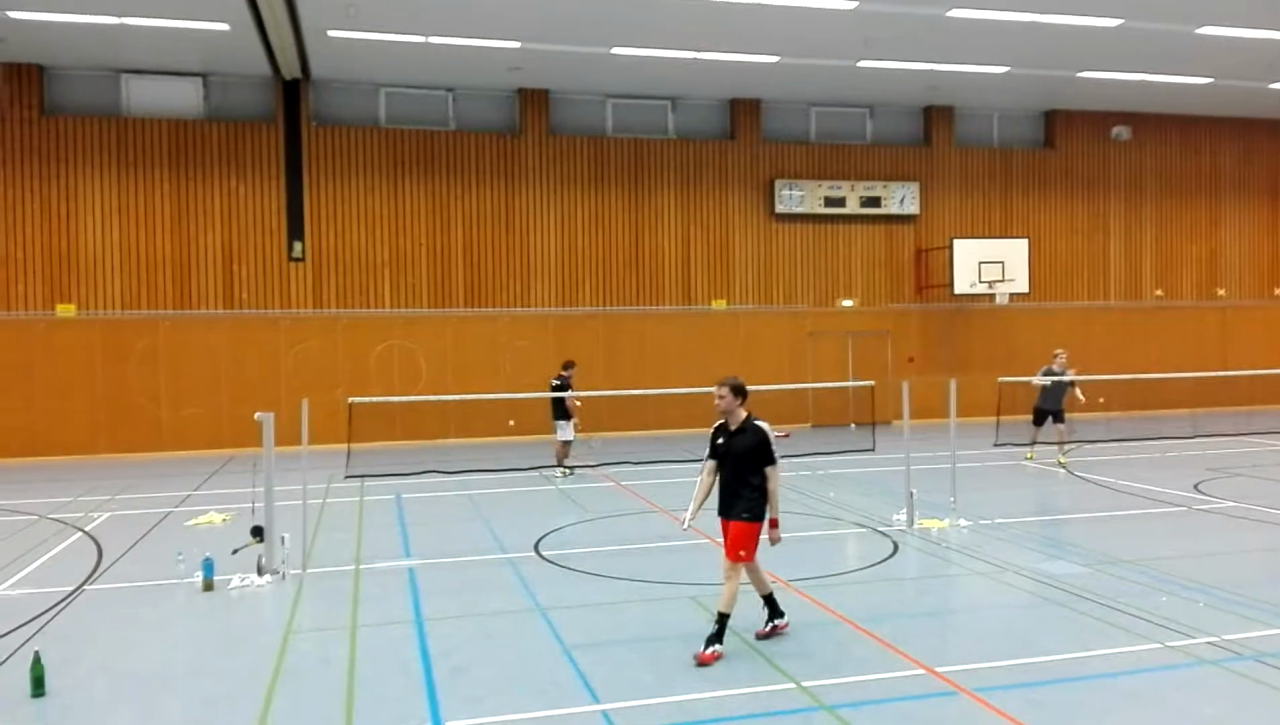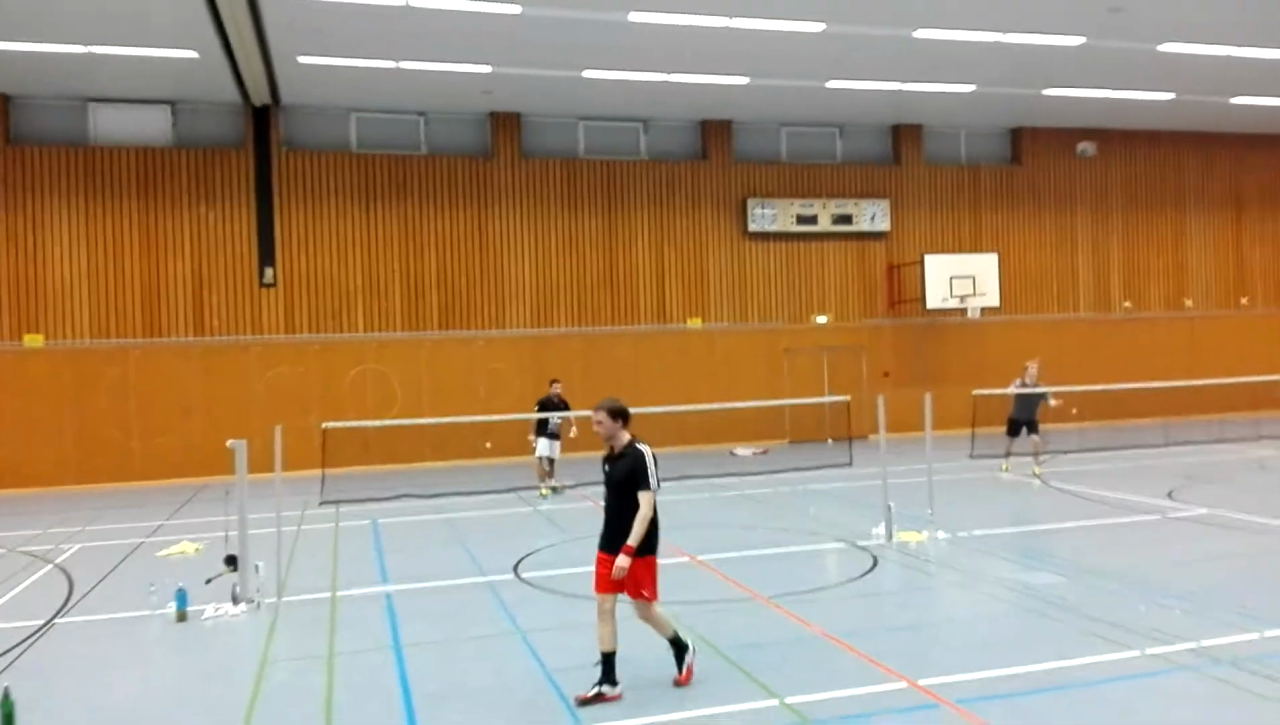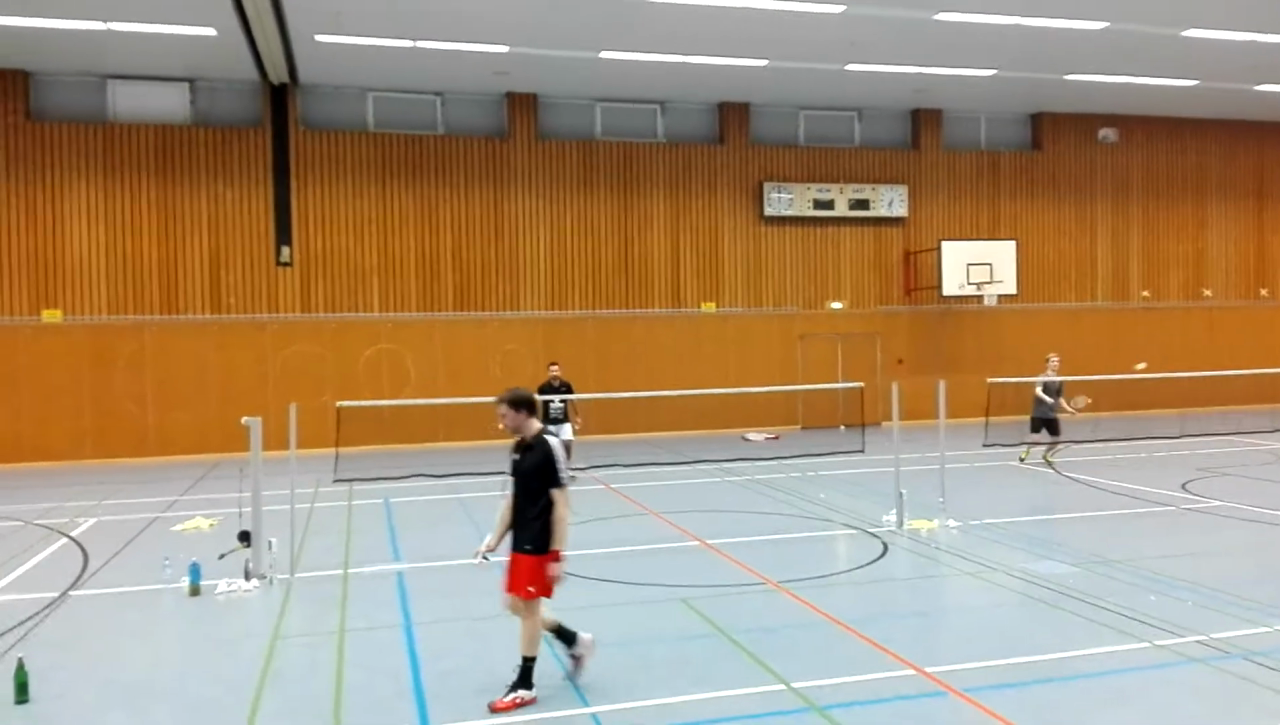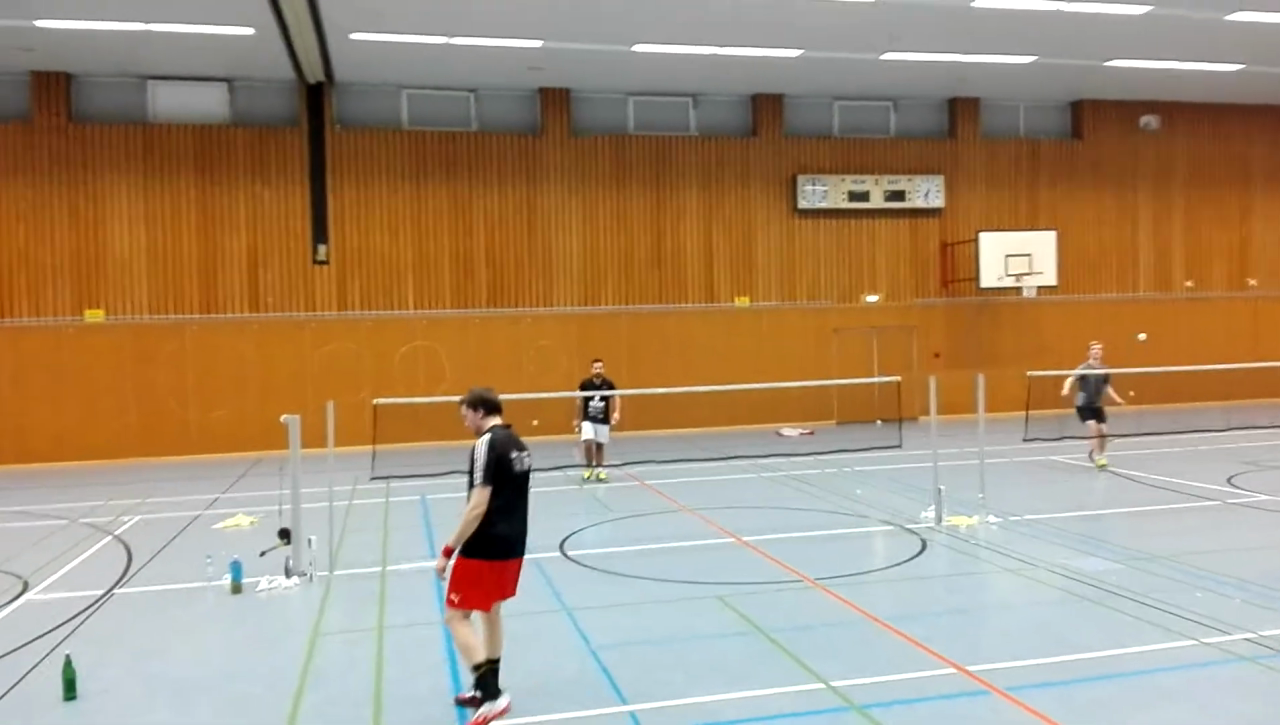
dt=0.7s
person 1, frame 1
left shoulder: (760, 431)
right shoulder: (718, 431)
left elbow: (773, 480)
right elbow: (709, 473)
left wrist: (773, 522)
right wrist: (693, 509)
left hip: (749, 512)
right hip: (726, 510)
left knee: (730, 571)
right knee: (749, 566)
left ankle: (716, 640)
right ankle: (777, 616)
person 1, frame 2
left shoulder: (641, 455)
right shoulder: (608, 458)
left elbow: (647, 508)
left wrist: (628, 551)
left hip: (636, 548)
right hip: (608, 546)
left knee: (645, 610)
right knee: (604, 608)
left ankle: (683, 651)
right ankle: (607, 682)
person 1, frame 3
left shoulder: (550, 446)
right shoulder: (519, 447)
left elbow: (561, 505)
left wrist: (556, 555)
right wrist: (496, 537)
left hip: (540, 545)
right hip: (522, 542)
left knee: (526, 608)
right knee: (516, 604)
left ankle: (524, 686)
right ankle: (574, 641)
person 1, frame 4
left shoulder: (486, 444)
right shoulder: (518, 445)
left elbow: (477, 507)
left wrist: (448, 550)
left hip: (483, 548)
right hip: (514, 546)
left knee: (457, 618)
right knee: (491, 612)
left ankle: (491, 697)
right ankle: (487, 688)
